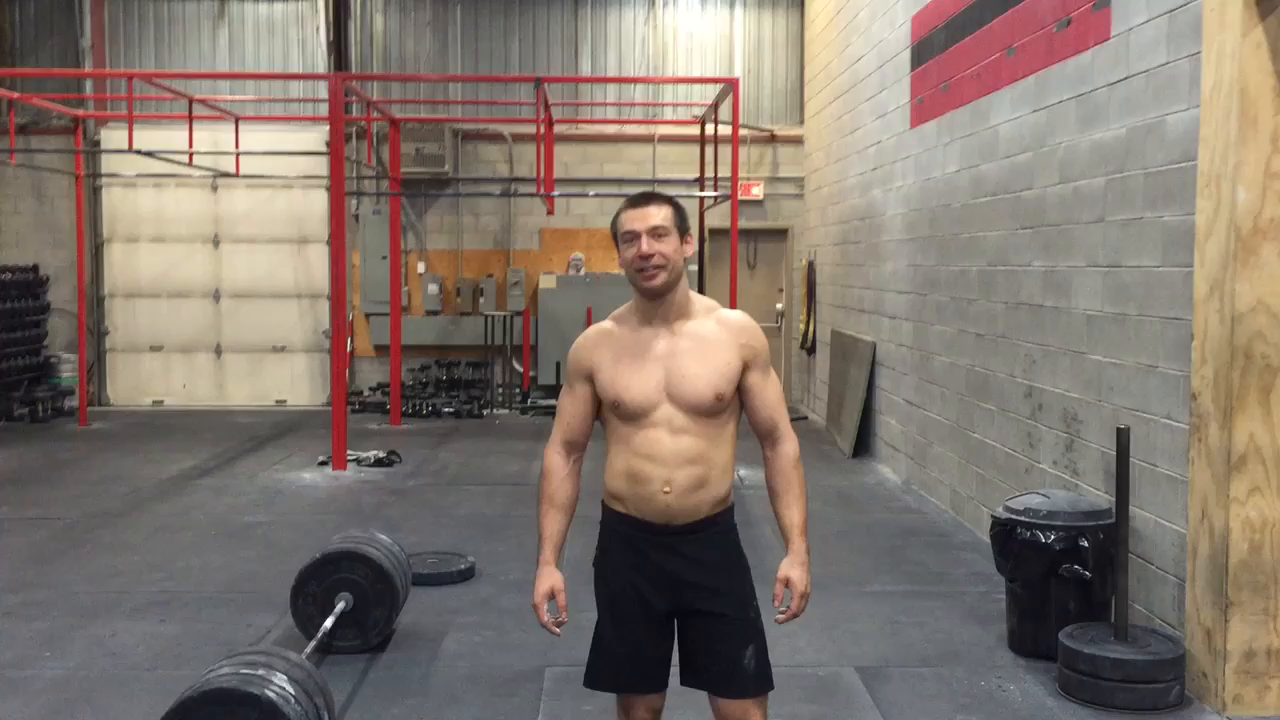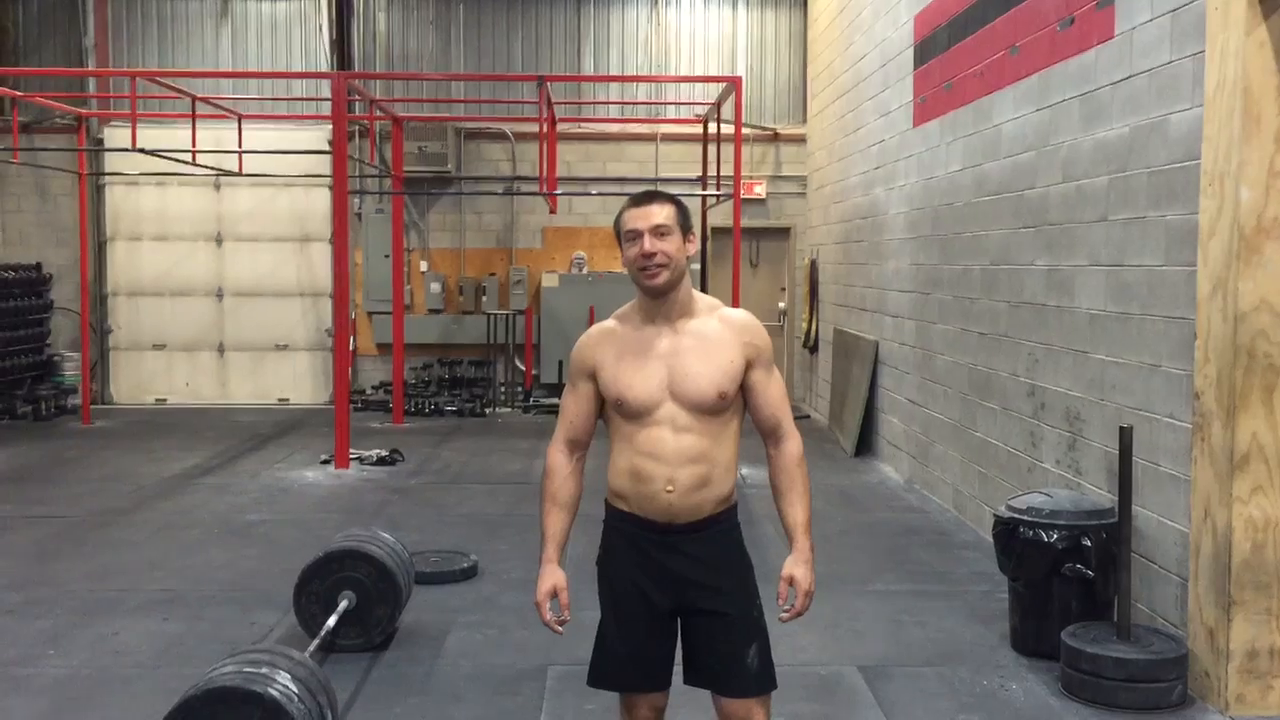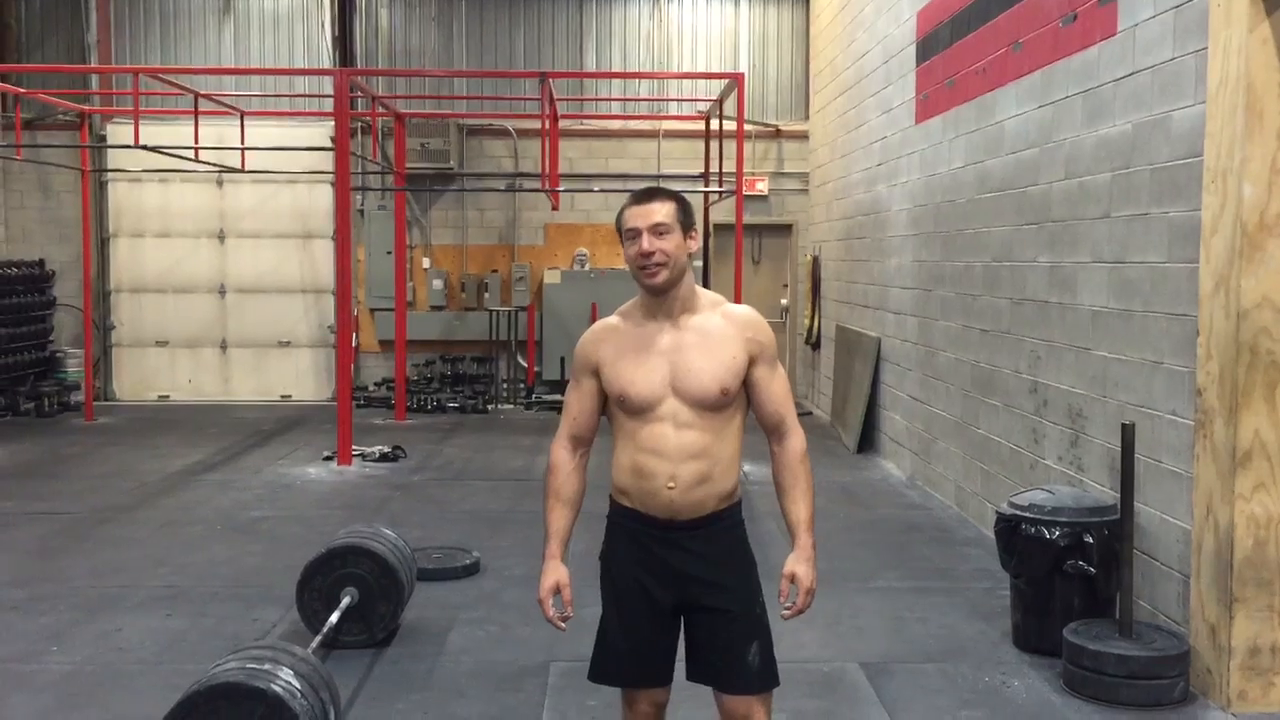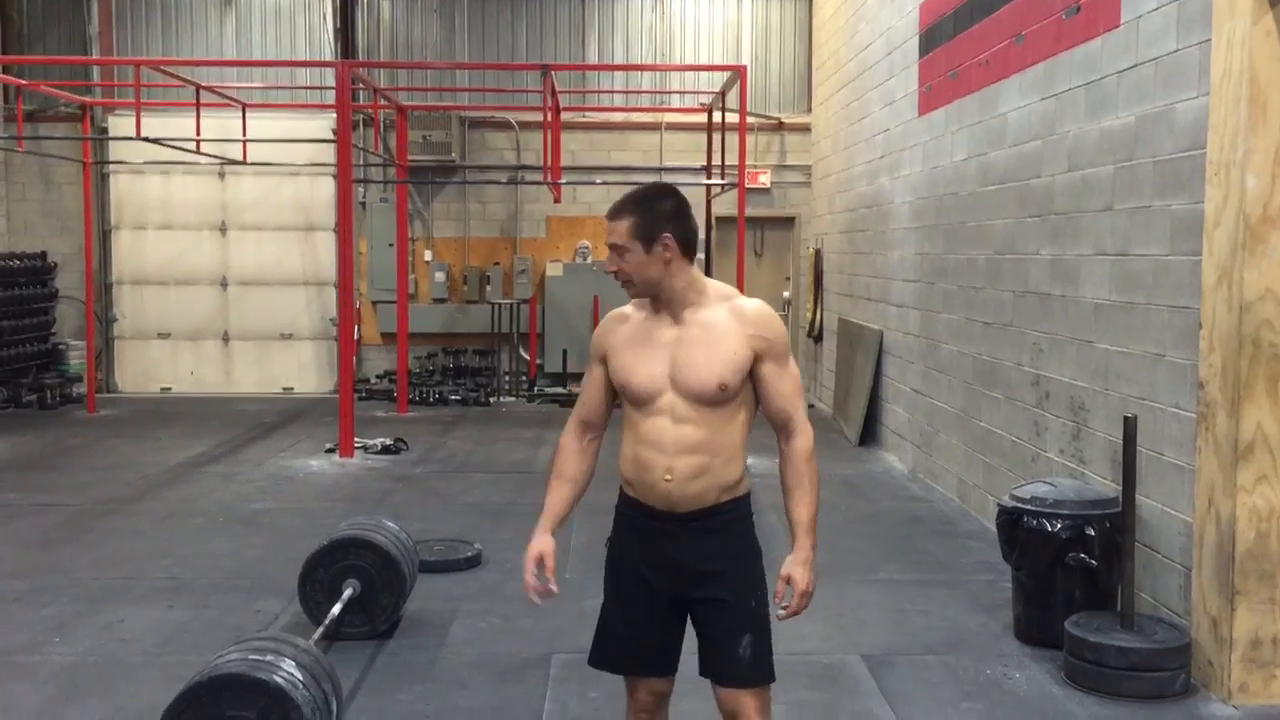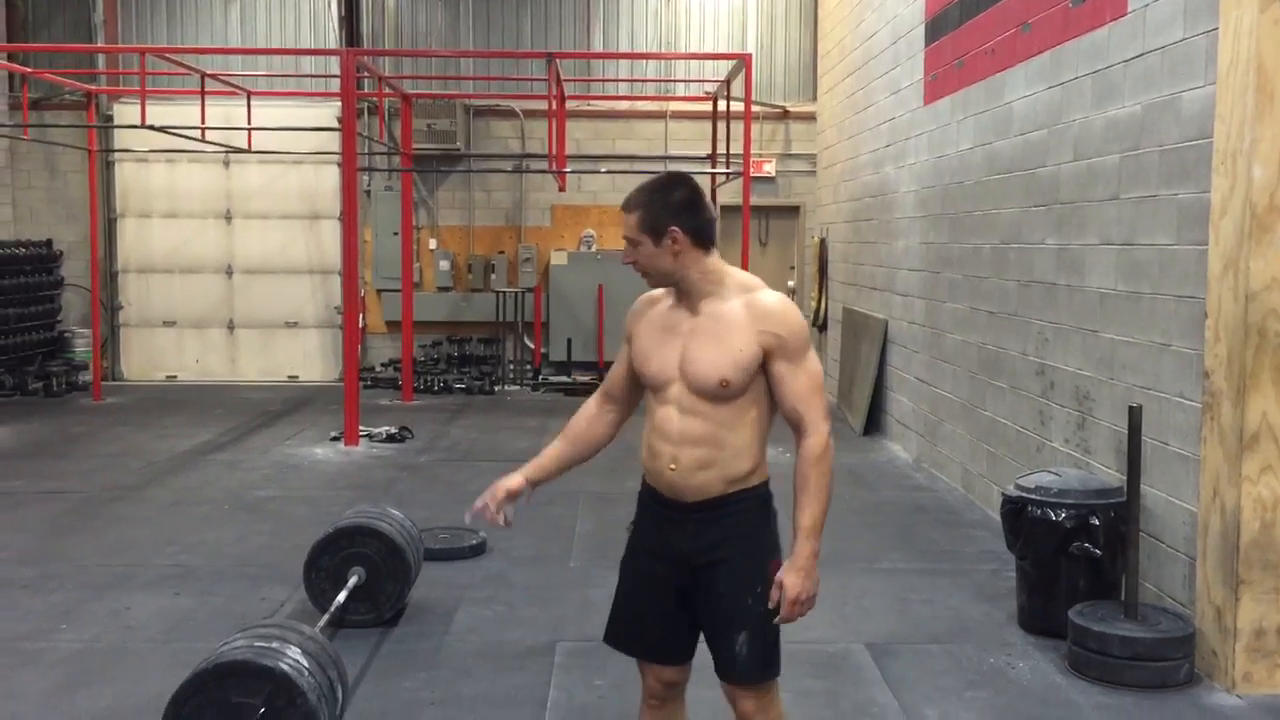
dt=0.2s
person 1, frame 1
left shoulder: (739, 334)
right shoulder: (595, 346)
left elbow: (779, 442)
right elbow: (564, 453)
left wrist: (797, 550)
right wrist: (548, 560)
left hip: (712, 543)
right hip: (627, 546)
person 1, frame 2
left shoulder: (741, 332)
right shoulder: (597, 345)
left elbow: (783, 440)
right elbow: (566, 451)
left wrist: (800, 547)
right wrist: (551, 558)
left hip: (715, 543)
right hip: (630, 545)
person 1, frame 3
left shoulder: (744, 328)
right shoulder: (601, 341)
left elbow: (786, 437)
right elbow: (571, 447)
left wrist: (803, 544)
right wrist: (554, 554)
left hip: (718, 541)
right hip: (633, 542)
person 1, frame 4
left shoulder: (752, 323)
right shoulder: (614, 330)
left elbow: (795, 435)
right elbow: (582, 431)
left wrist: (804, 547)
right wrist: (548, 527)
left hip: (723, 535)
right hip: (639, 533)
person 1, frame 5
left shoulder: (769, 315)
right shoulder: (646, 312)
left elbow: (814, 434)
right elbow: (608, 406)
left wrist: (805, 552)
right wrist: (529, 475)
left hip: (736, 523)
right hip: (657, 519)
